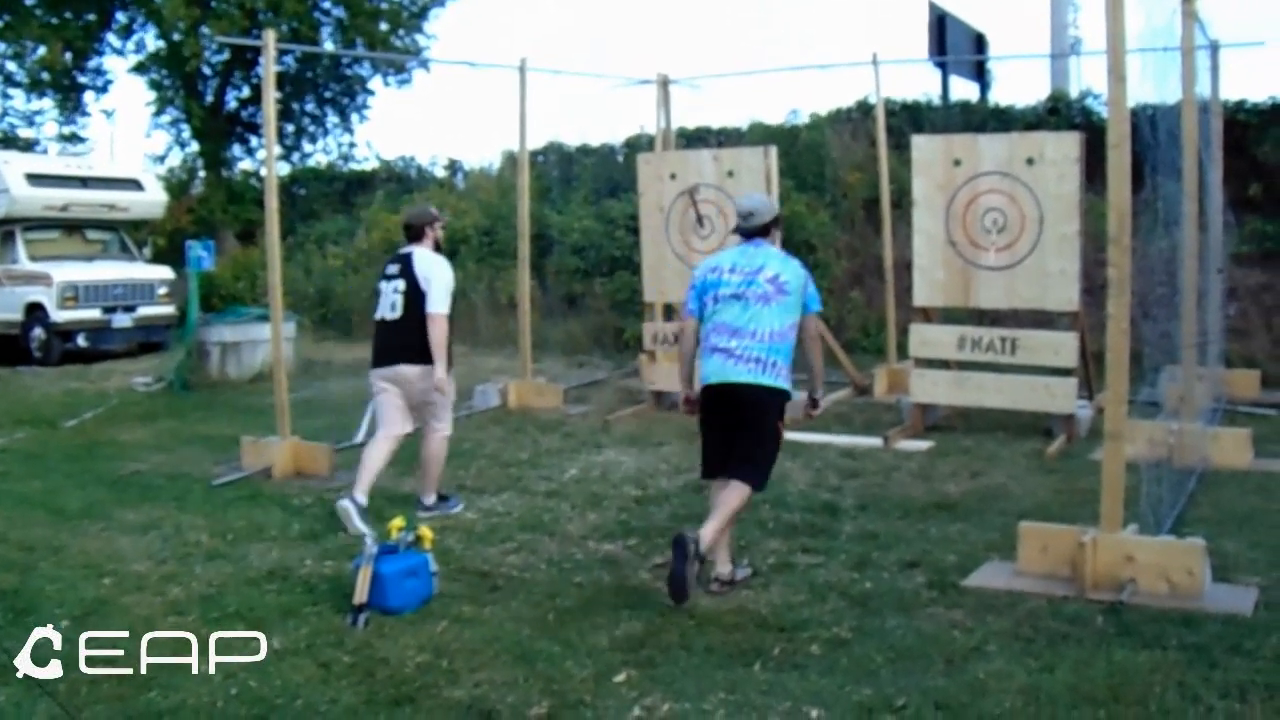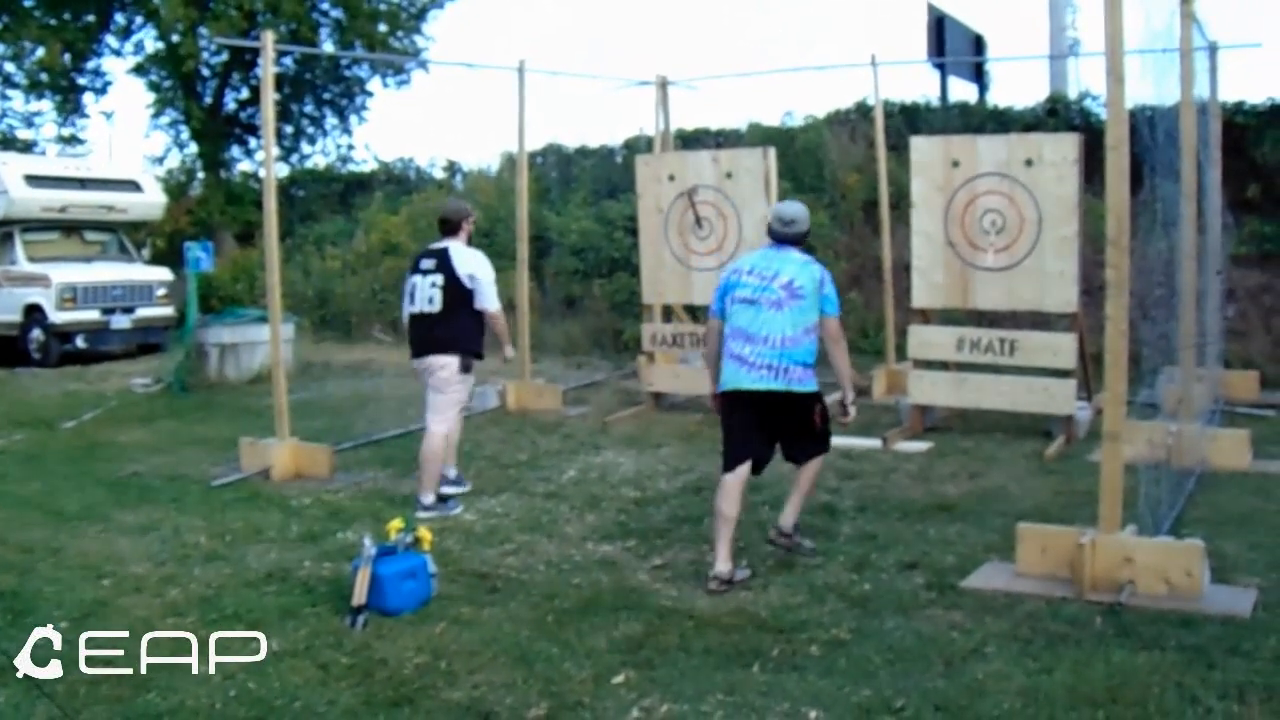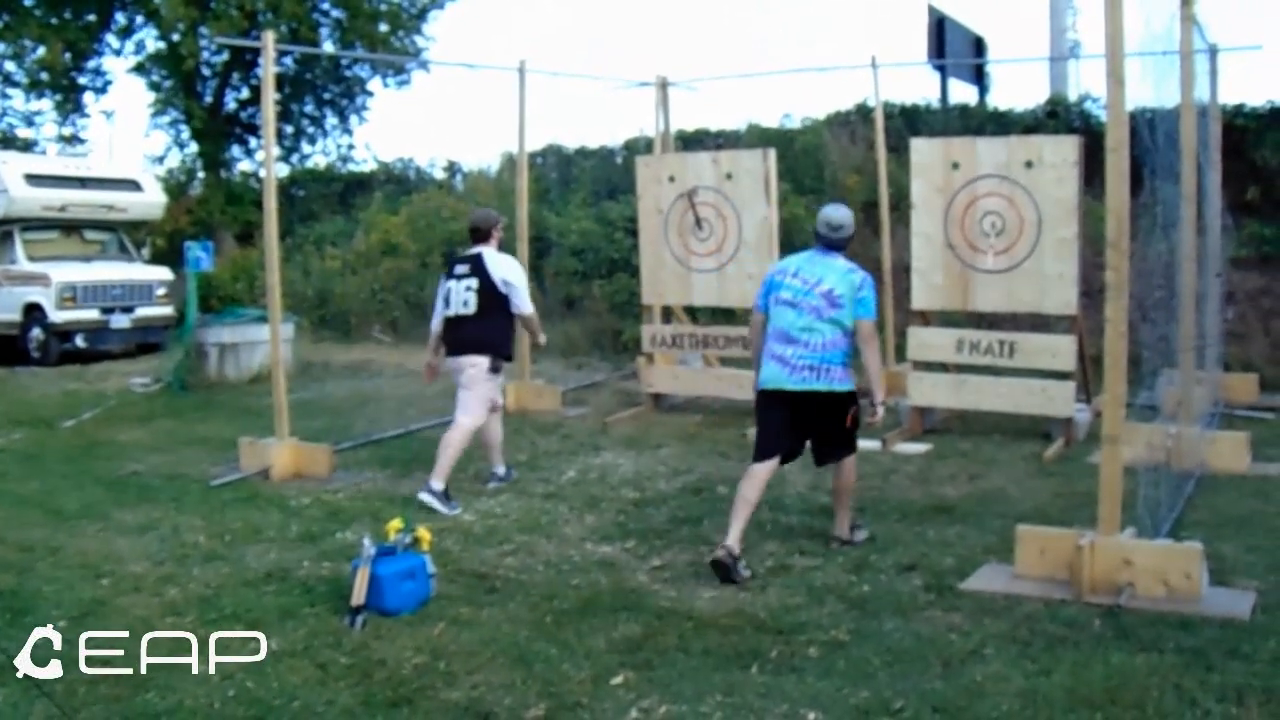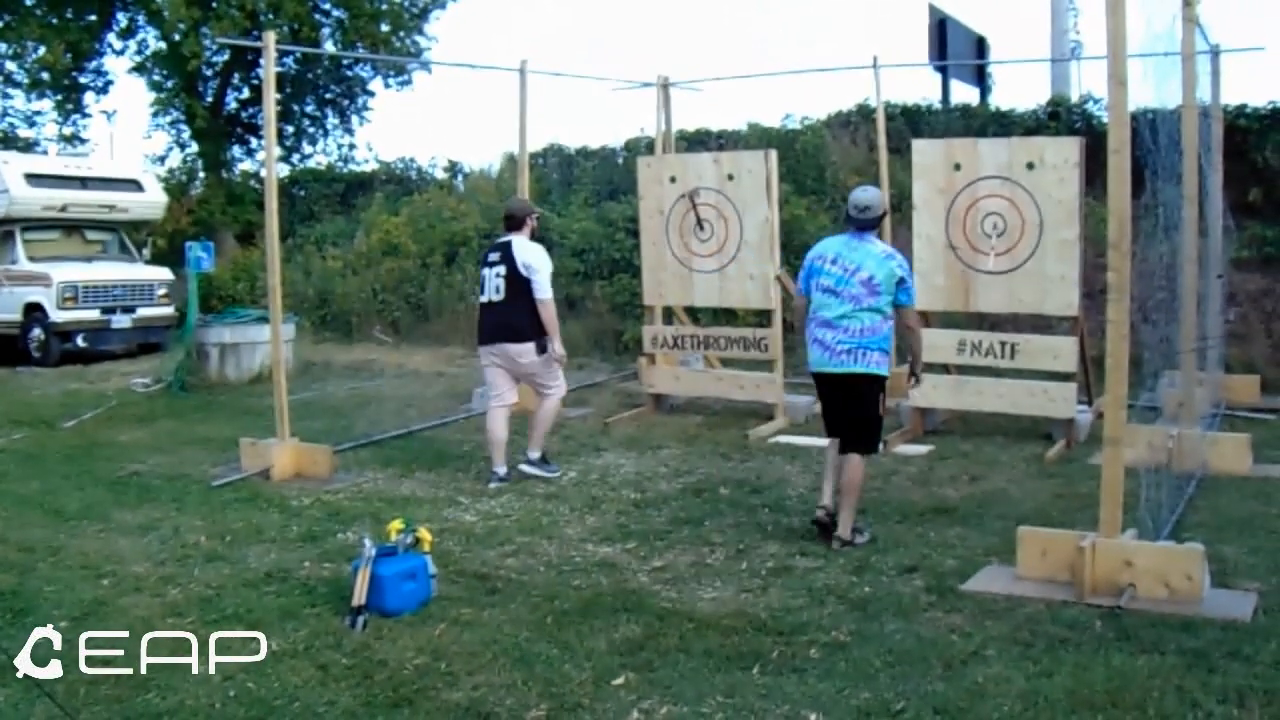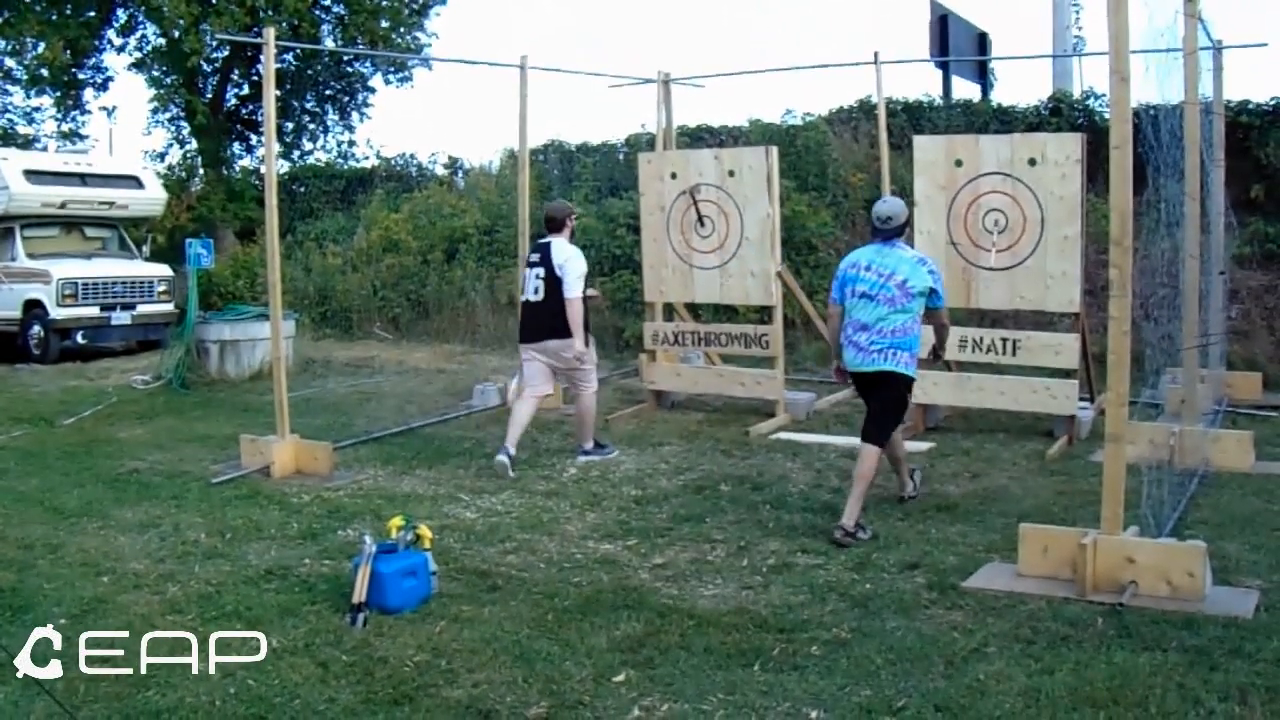
dt=0.3s
person 1, frame 1
left shoulder: (709, 268)
right shoulder: (793, 270)
left elbow: (688, 332)
right elbow: (811, 336)
left wrist: (687, 386)
right wrist: (816, 391)
left hip: (715, 382)
right hip: (765, 384)
left knee: (721, 475)
right knee: (745, 477)
left ankle: (722, 567)
right ankle: (700, 542)
person 1, frame 2
left shoulder: (735, 270)
right shoulder: (814, 273)
left elbow: (713, 332)
right elbow: (833, 337)
left wrist: (715, 383)
right wrist: (848, 393)
left hip: (737, 383)
right hip: (792, 383)
left knee: (735, 469)
right knee: (813, 452)
left ankle: (721, 566)
right ankle: (786, 523)
person 1, frame 3
left shoulder: (781, 268)
right shoulder: (857, 278)
left elbow: (757, 326)
right elbow: (867, 340)
left wrist: (760, 372)
right wrist: (877, 397)
left hip: (775, 382)
right hip: (830, 384)
left knee: (764, 461)
right knee: (843, 453)
left ankle: (731, 544)
right ankle: (843, 529)
person 1, frame 4
left shoulder: (819, 252)
right shoulder: (892, 261)
left elbow: (800, 306)
right elbow: (909, 322)
right wrist: (915, 364)
left hip: (821, 362)
right hip: (865, 364)
left knee: (838, 437)
right knee: (856, 446)
left ankle: (826, 505)
right ankle: (844, 529)
person 1, frame 5
left shoulder: (851, 261)
right shoulder: (923, 267)
left elbow: (834, 315)
right elbow: (940, 321)
left wrist: (837, 357)
right wrist: (939, 347)
left hip: (856, 361)
right hip: (895, 364)
left knee: (885, 423)
right knee: (873, 439)
left ankle: (907, 484)
right ankle: (848, 522)
person 2, frame 1
left shoulder: (390, 267)
right shoulder: (435, 263)
right elbow: (436, 318)
right wrist: (440, 366)
left hip: (385, 365)
right hip: (421, 365)
left knee: (387, 435)
right knee: (437, 431)
left ankle: (356, 498)
right ankle: (430, 501)
person 2, frame 2
left shoulder: (419, 261)
right shoulder: (472, 259)
left elbow: (408, 311)
right elbow: (490, 309)
right wrist: (506, 345)
left hip: (423, 353)
right hip: (453, 355)
left knee: (447, 415)
right knee: (440, 424)
left ankle: (448, 476)
right ankle: (427, 500)
person 2, frame 3
left shoulder: (453, 267)
right shoulder: (505, 264)
left elbow: (439, 316)
right elbow: (524, 311)
left wrist: (433, 356)
right wrist: (538, 335)
left hip: (457, 354)
right hip: (484, 355)
left knee: (492, 406)
right knee: (466, 421)
left ankle: (499, 470)
right ankle: (435, 487)
person 2, frame 4
left shoulder: (491, 254)
right shoulder: (533, 252)
right elbow: (544, 299)
right wrist: (556, 340)
left hip: (490, 340)
right hip: (524, 341)
left knee: (501, 403)
right knee: (553, 391)
left ankle: (499, 470)
right ankle: (534, 456)
person 2, frame 5
left shoulder: (534, 253)
right shoulder: (569, 253)
right elbow: (572, 299)
left wrist: (583, 292)
right wrist: (579, 338)
left hip: (532, 337)
right hip: (564, 338)
left knee: (531, 394)
right knee: (586, 389)
left ankle: (508, 448)
right ankle: (588, 447)
